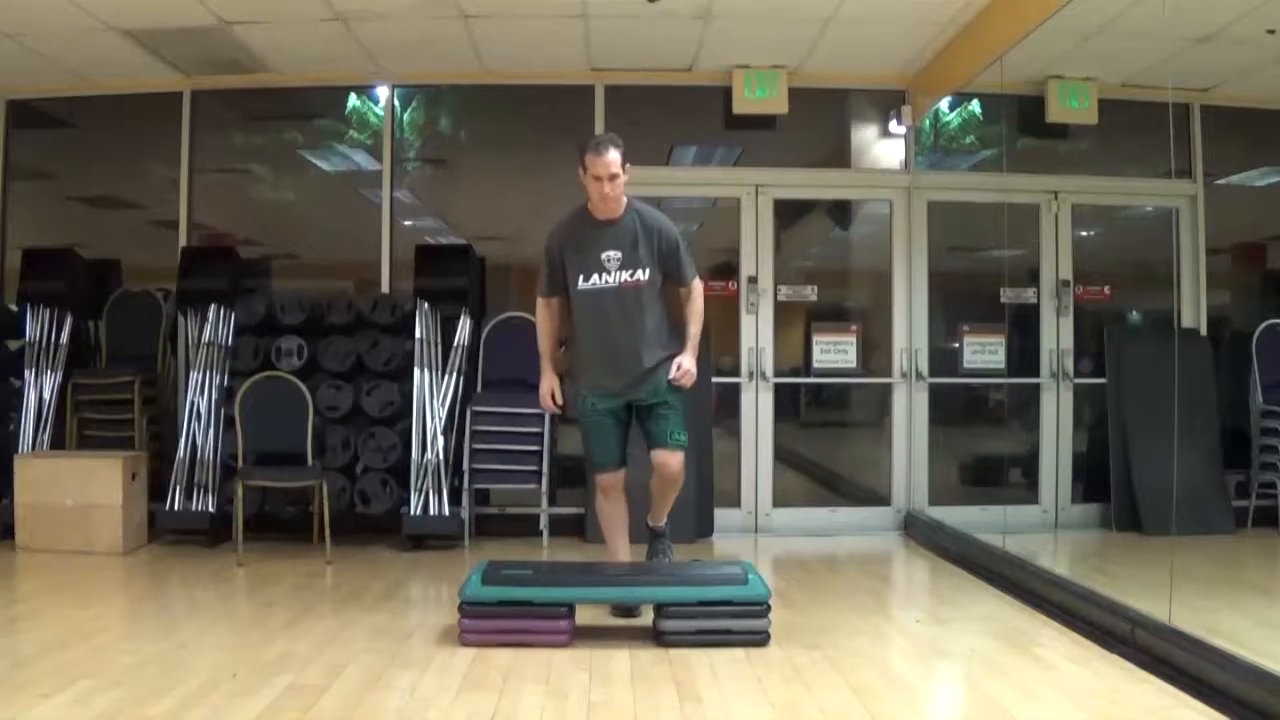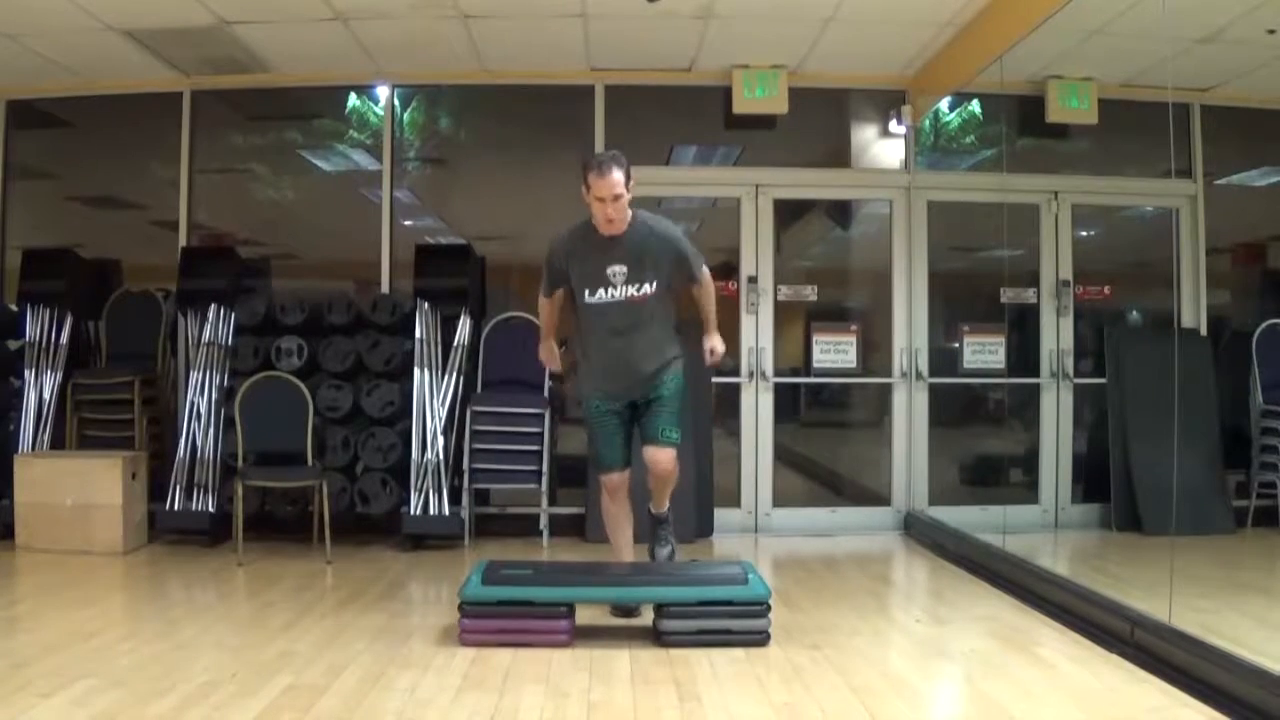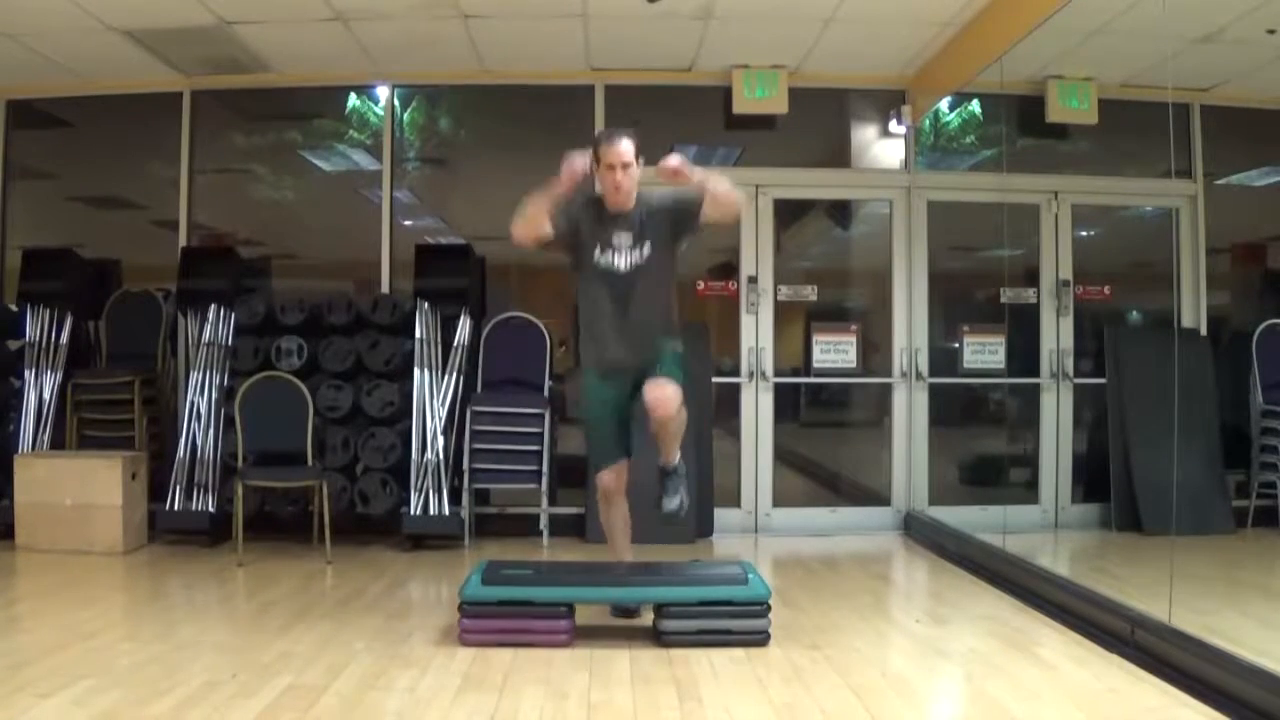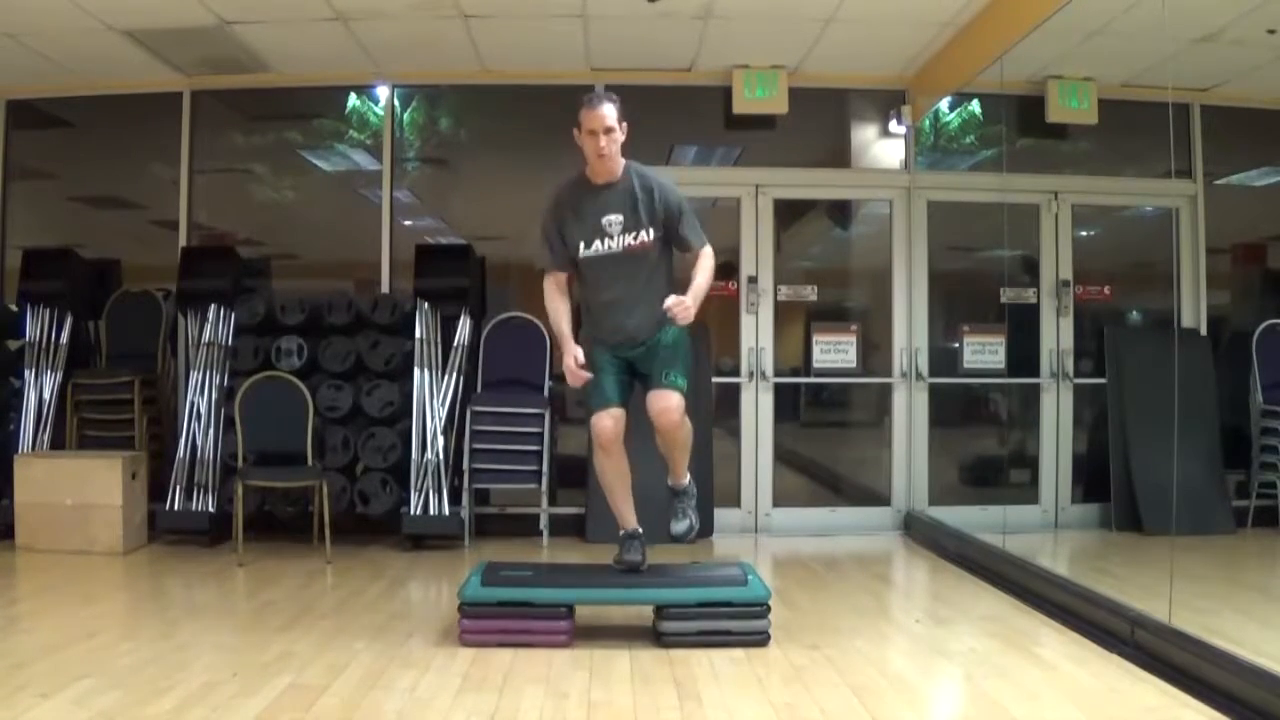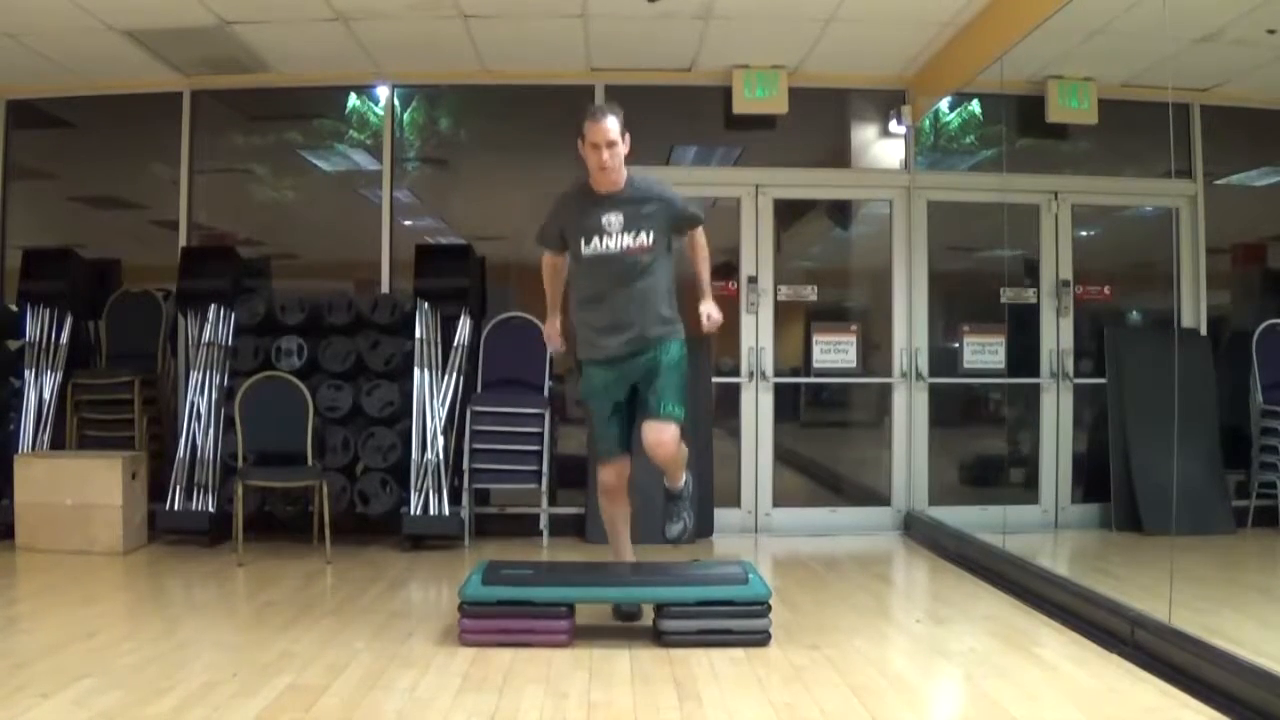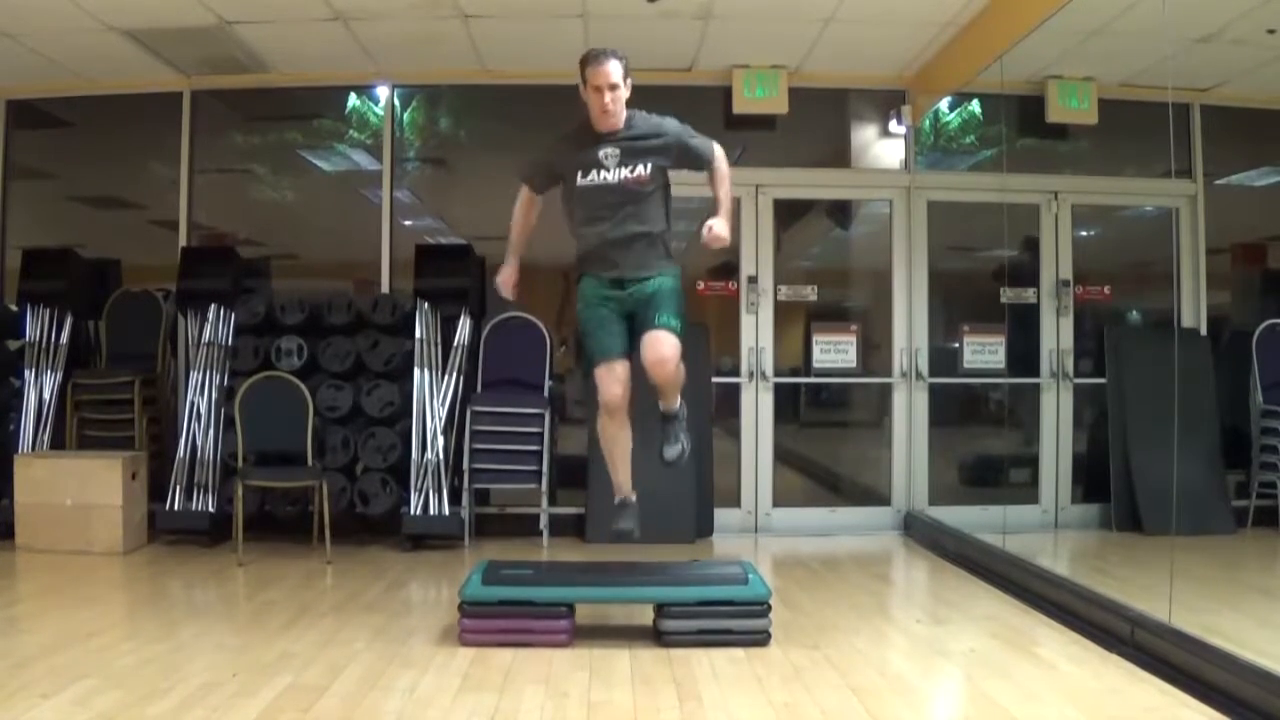
dt=0.5s
person 1, frame 1
left shoulder: (656, 226)
right shoulder: (563, 236)
left elbow: (692, 289)
right elbow: (548, 305)
left wrist: (690, 350)
right wrist: (547, 369)
left hip: (656, 373)
right hip: (597, 382)
left knee: (671, 464)
right knee: (608, 481)
left ankle: (658, 527)
person 1, frame 2
left shoulder: (664, 237)
right shoulder: (568, 248)
left elbow: (701, 280)
right elbow: (550, 296)
left wrist: (712, 331)
right wrist: (547, 341)
left hip: (660, 371)
right hip: (601, 383)
left knee: (662, 462)
right knee: (613, 482)
left ankle: (660, 515)
person 1, frame 3
left shoulder: (666, 210)
right shoulder: (578, 216)
left elbow: (731, 209)
right elbow: (522, 234)
left wrist: (691, 176)
right wrist: (561, 186)
left hip: (658, 349)
right hip: (602, 365)
left knee: (664, 403)
right knee: (609, 480)
left ankle: (670, 465)
person 1, frame 4
left shoulder: (658, 190)
right shoulder: (565, 204)
left elbow: (703, 253)
right elbow: (555, 282)
left wrist: (693, 298)
right wrist: (567, 343)
left hip: (661, 329)
right hip: (603, 340)
left knee: (667, 412)
right knee: (605, 431)
left ankle: (681, 484)
right ankle: (630, 533)
person 1, frame 5
left shoulder: (660, 199)
right shoulder: (566, 210)
left elbow: (694, 231)
right elbow: (553, 254)
left wrist: (707, 297)
right wrist: (554, 319)
left hip: (660, 347)
right hip: (599, 359)
left knee: (661, 444)
right knee: (611, 477)
left ankle: (677, 484)
person 1, frame 6
left shoulder: (662, 132)
right shoulder: (564, 148)
left elbow: (715, 157)
right elbow: (530, 192)
left wrist: (722, 217)
right wrist: (513, 261)
left hip: (654, 274)
right hip: (599, 282)
left knee: (661, 363)
right knee: (612, 394)
left ankle: (672, 409)
right ankle: (624, 500)
